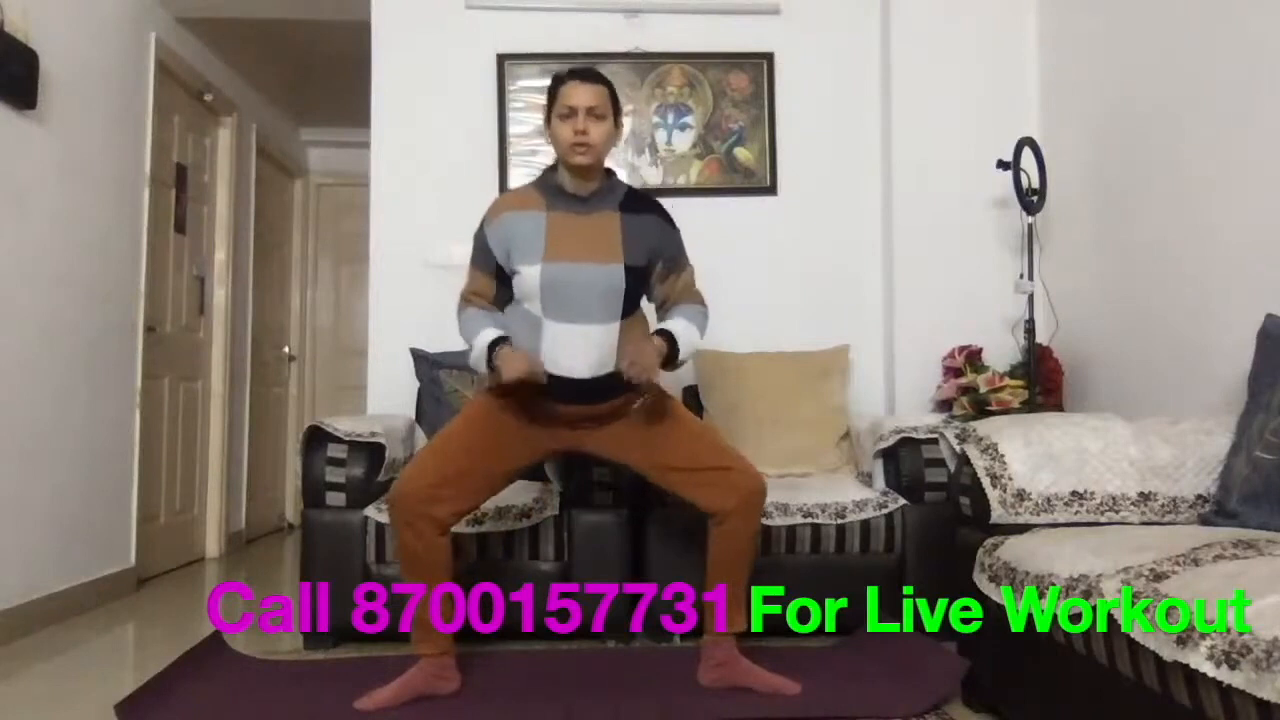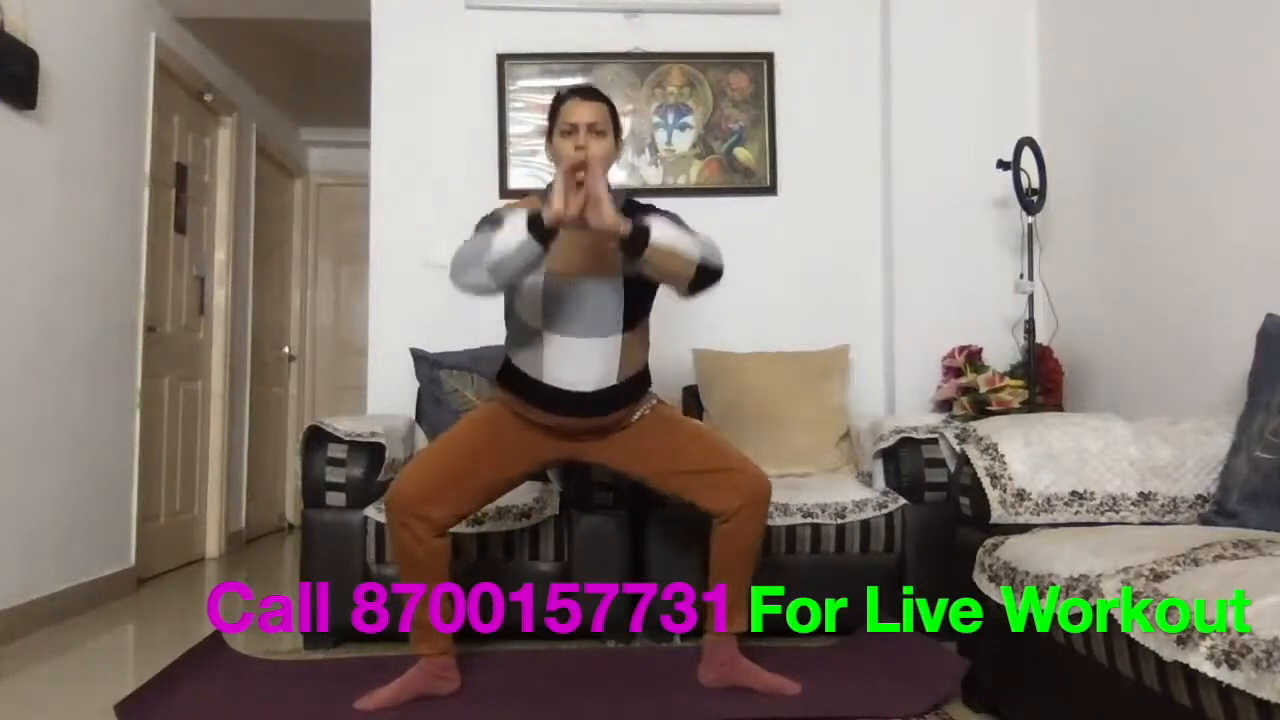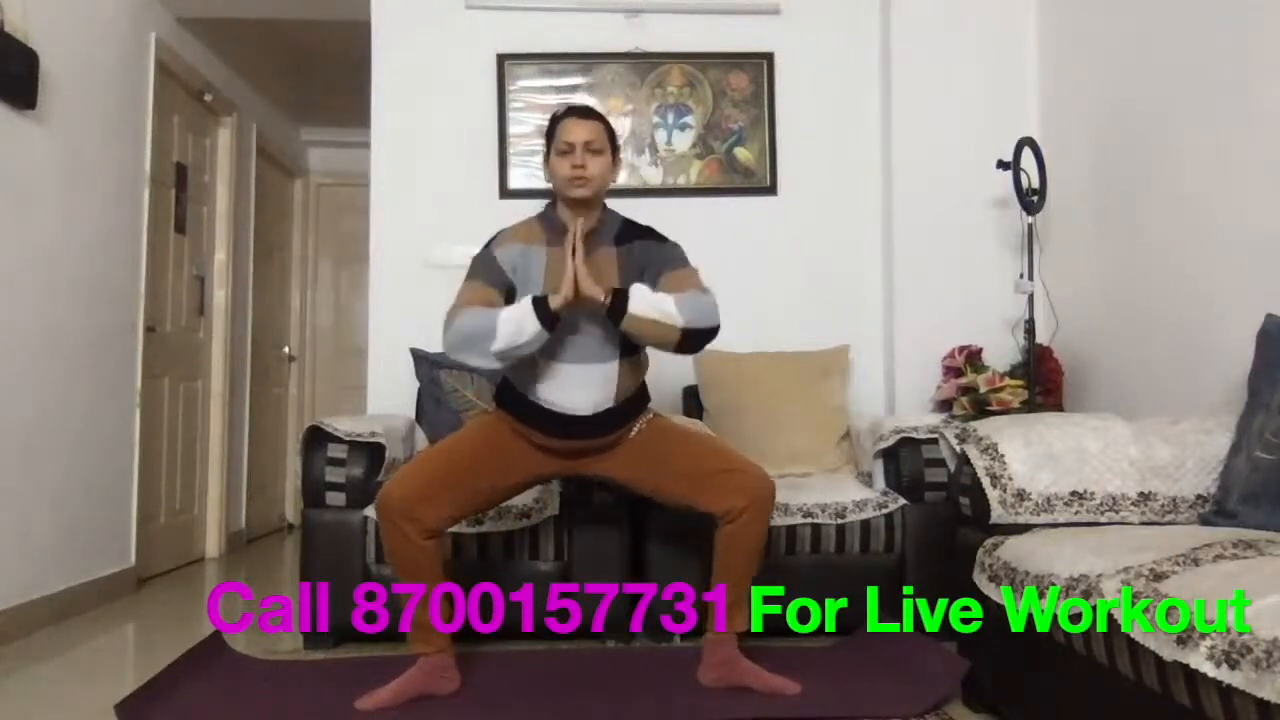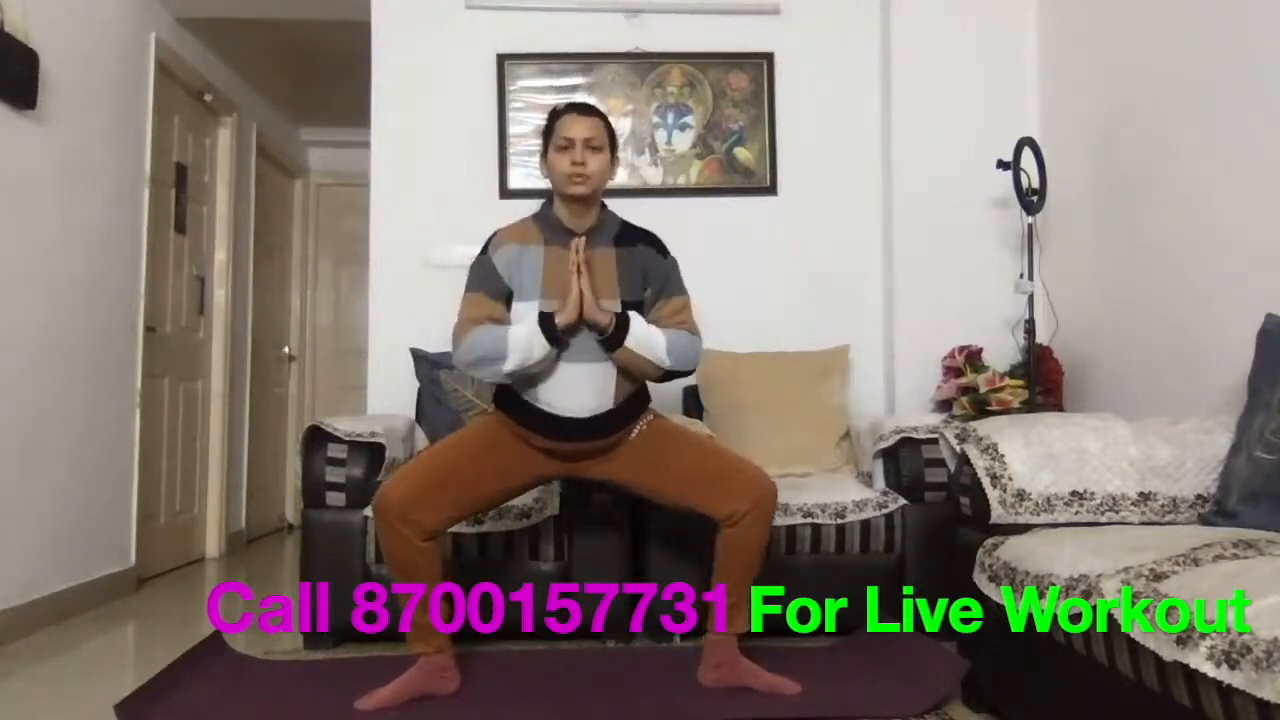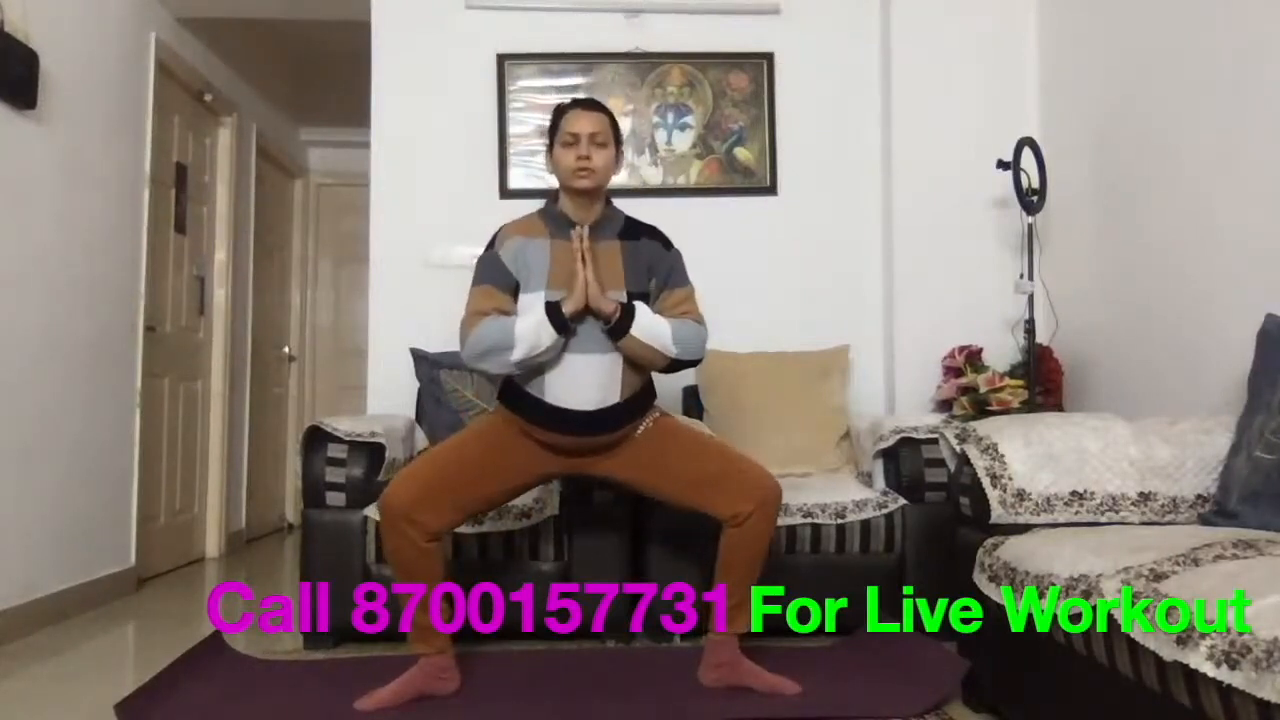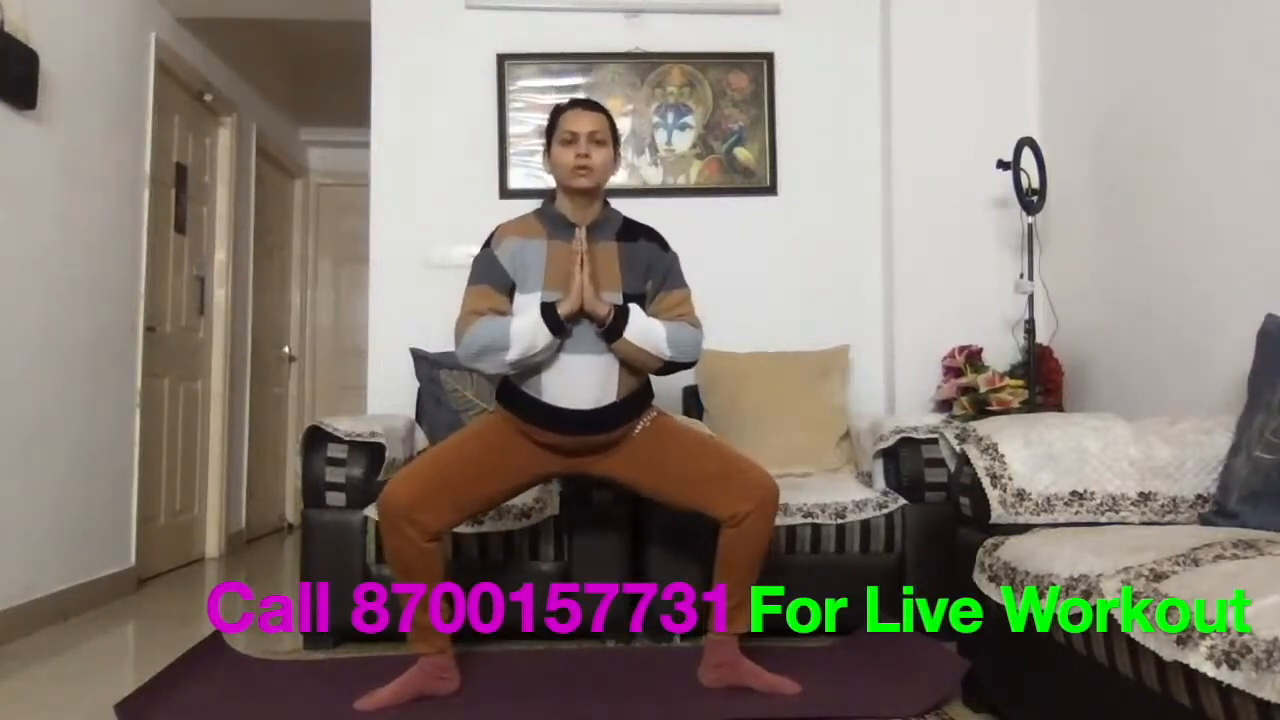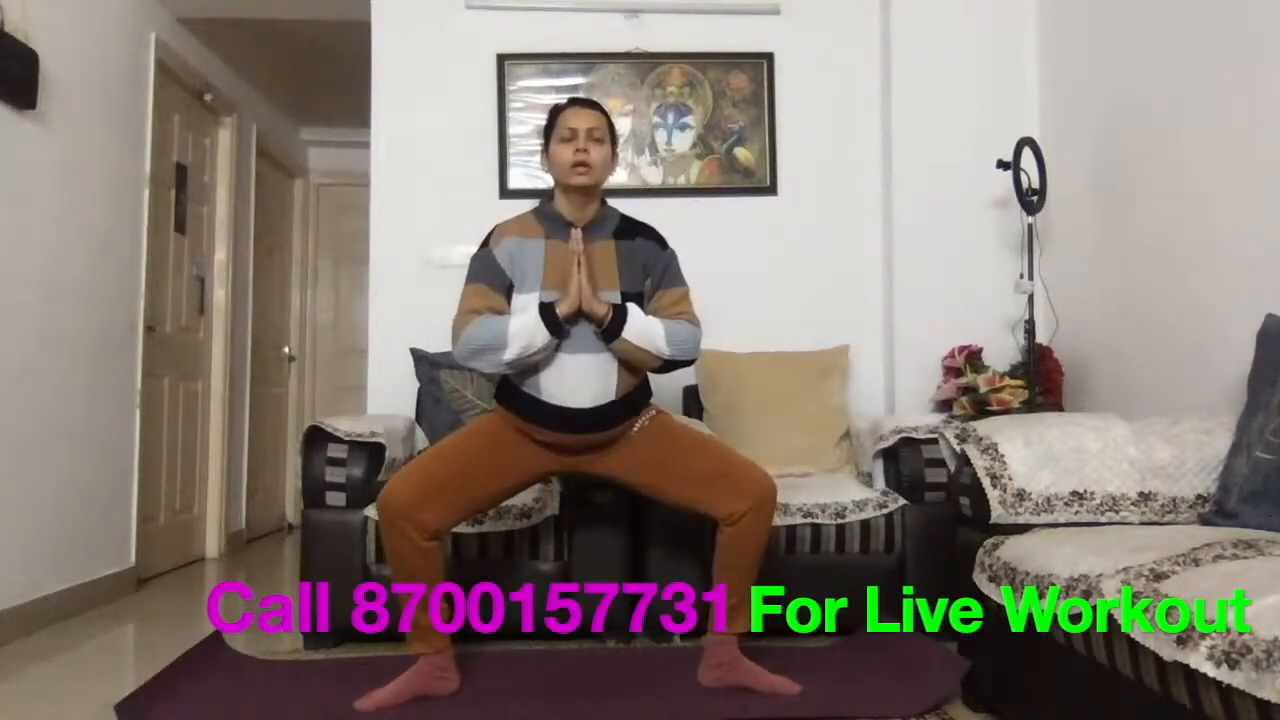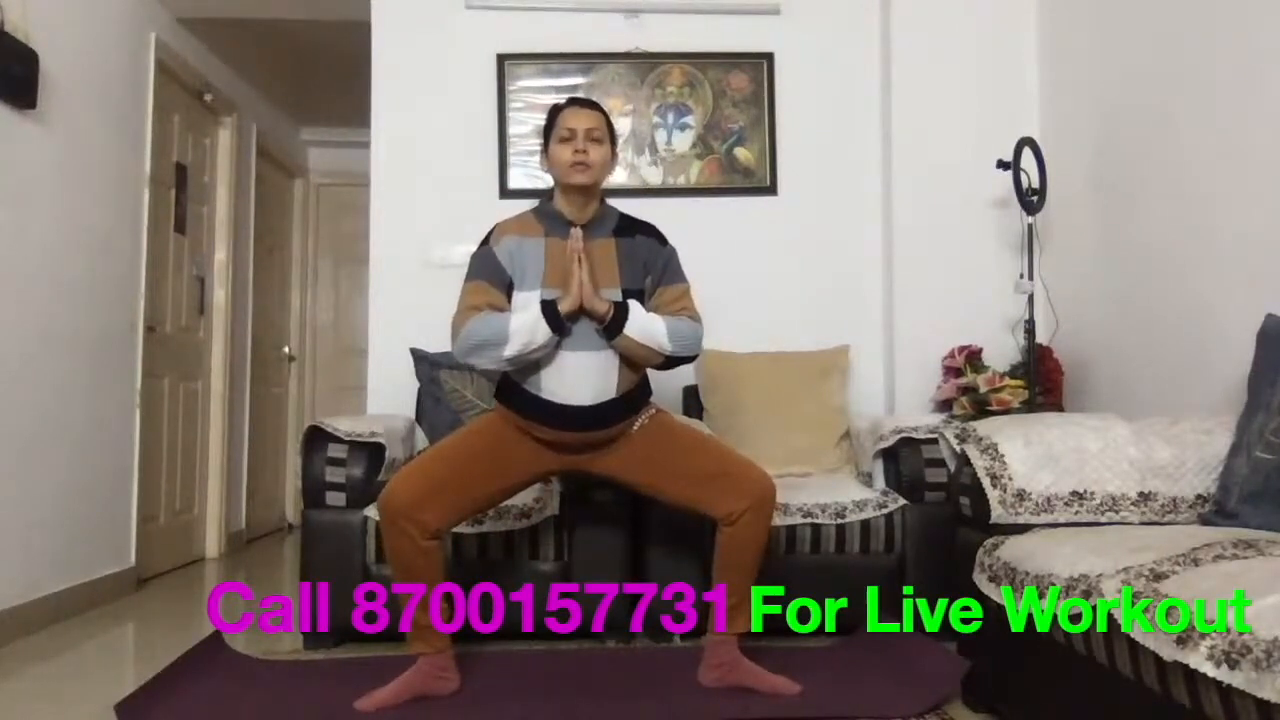
dt=0.5s
person 1, frame 1
left shoulder: (646, 218)
right shoulder: (508, 215)
left elbow: (688, 304)
right elbow: (475, 304)
left wrist: (664, 345)
right wrist: (496, 353)
left hip: (623, 403)
right hip: (525, 399)
left knee: (741, 490)
right knee: (414, 499)
left ankle: (721, 654)
right ankle: (434, 661)
person 1, frame 2
left shoulder: (642, 223)
right shoulder: (520, 220)
left elbow: (704, 269)
right elbow: (468, 272)
left wrist: (624, 226)
right wrist: (546, 220)
left hip: (626, 414)
right hip: (524, 412)
left knee: (747, 491)
right knee: (410, 501)
left ankle: (722, 653)
right ankle: (434, 662)
person 1, frame 3
left shoulder: (647, 247)
right shoulder: (510, 247)
left elbow: (702, 320)
right elbow: (461, 336)
left wrist: (604, 294)
right wrist: (551, 301)
left hip: (623, 429)
right hip: (521, 428)
left knee: (751, 491)
right knee: (401, 504)
left ankle: (722, 654)
right ankle: (433, 662)
person 1, frame 4
left shoulder: (645, 252)
right shoulder: (506, 248)
left elbow: (684, 354)
right elbow: (471, 353)
left wrist: (608, 321)
right wrist: (558, 319)
left hip: (623, 430)
right hip: (521, 430)
left knee: (753, 495)
right knee: (397, 506)
left ankle: (723, 654)
right ankle: (433, 662)
person 1, frame 5
left shoulder: (650, 246)
right shoulder: (514, 242)
left elbow: (690, 345)
right elbow: (478, 346)
left wrist: (613, 310)
right wrist: (563, 309)
left hip: (630, 427)
right hip: (527, 427)
left knee: (757, 495)
right knee: (403, 506)
left ankle: (723, 654)
right ankle: (434, 662)
person 1, frame 6
left shoulder: (647, 247)
right shoulder: (510, 242)
left elbow: (686, 346)
right elbow: (473, 344)
left wrist: (608, 314)
right wrist: (559, 310)
left hip: (627, 427)
right hip: (525, 427)
left knee: (755, 495)
right knee: (402, 505)
left ankle: (723, 654)
right ankle: (434, 662)
person 1, frame 7
left shoulder: (645, 245)
right shoulder: (507, 241)
left elbow: (684, 344)
right elbow: (470, 344)
left wrist: (605, 313)
right wrist: (556, 310)
left hip: (626, 426)
right hip: (523, 426)
left knee: (752, 493)
right knee: (403, 504)
left ankle: (723, 654)
right ankle: (433, 662)
person 1, frame 8
left shoulder: (645, 243)
right shoulder: (508, 240)
left elbow: (686, 340)
right elbow: (470, 341)
left wrist: (608, 311)
right wrist: (558, 308)
left hip: (625, 425)
right hip: (524, 425)
left knee: (752, 493)
right knee: (403, 505)
left ankle: (723, 653)
right ankle: (433, 662)
